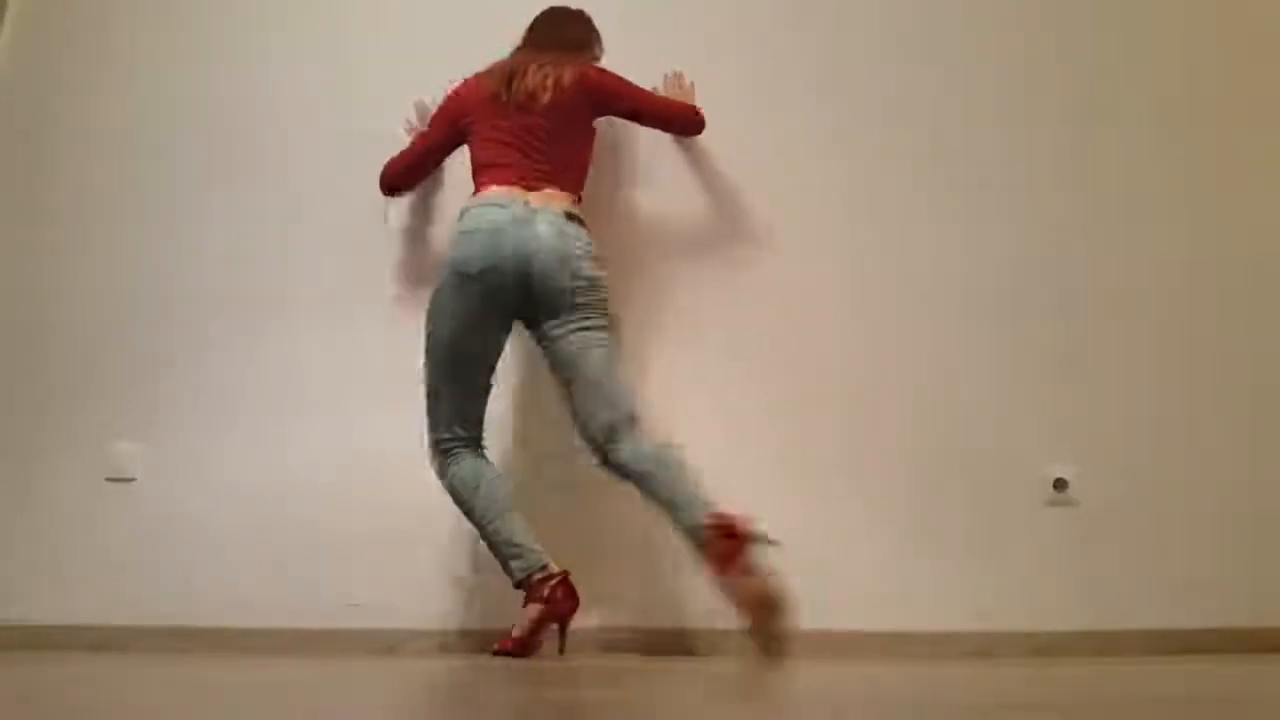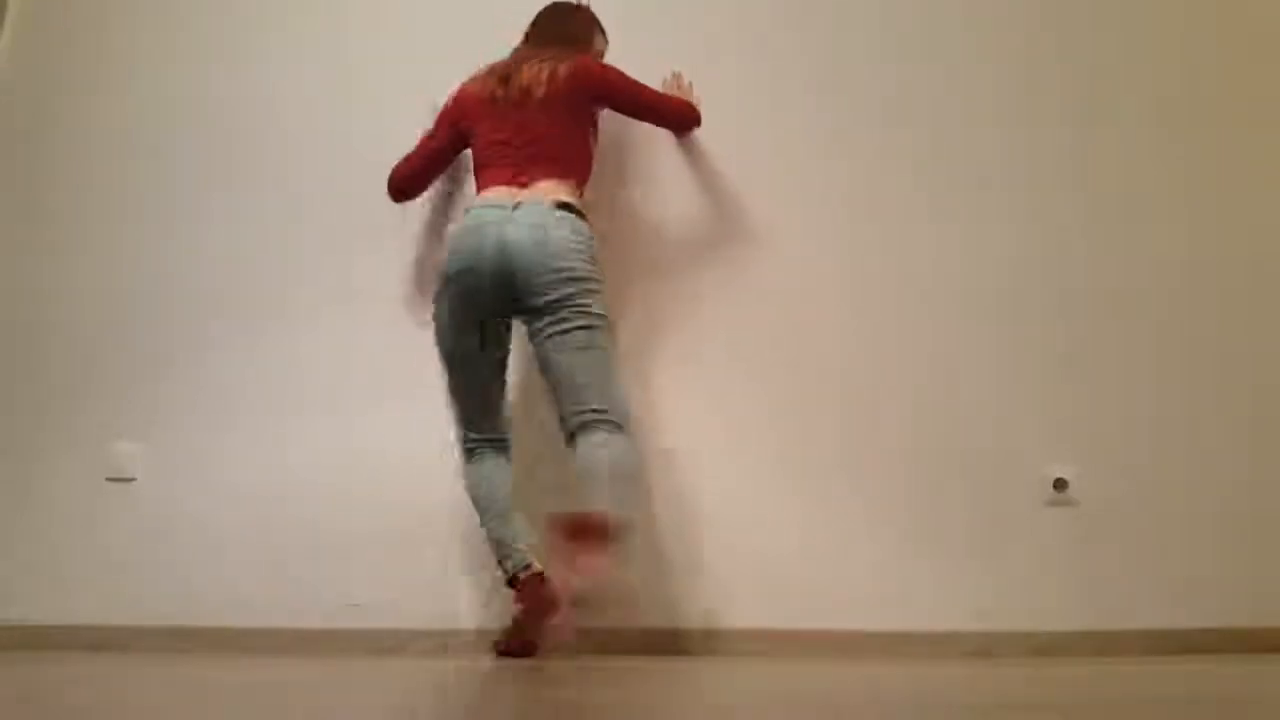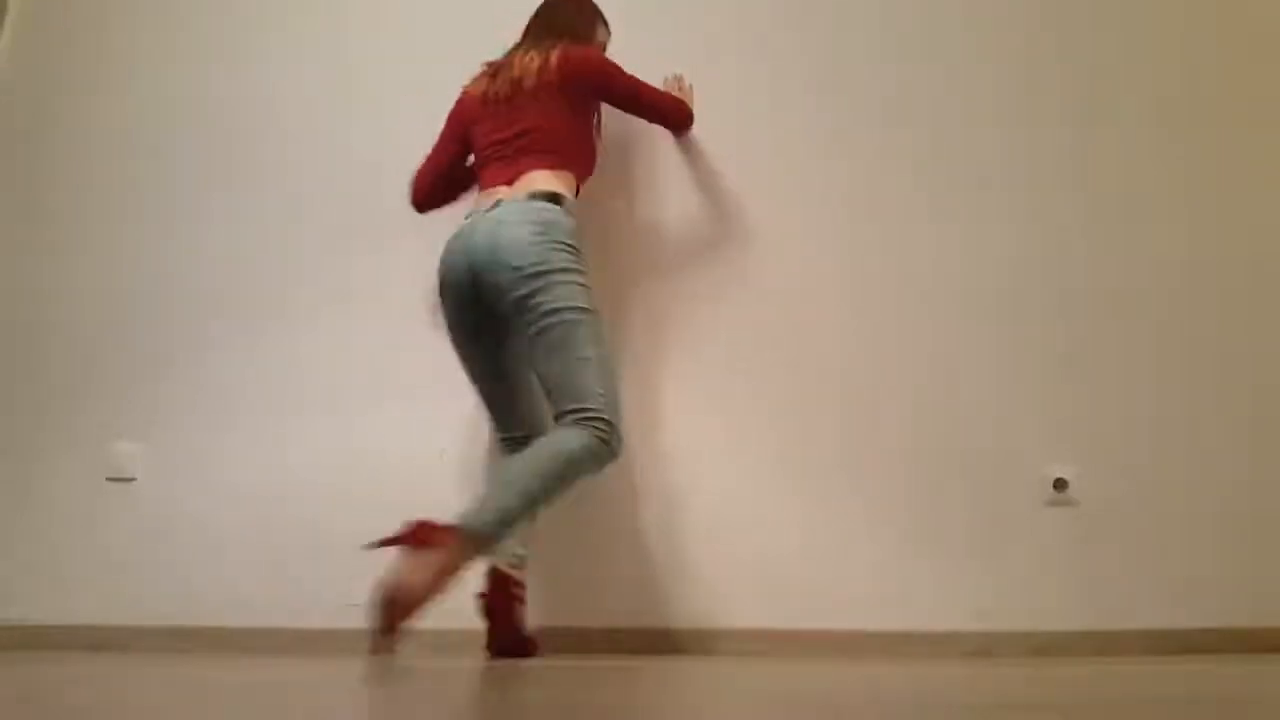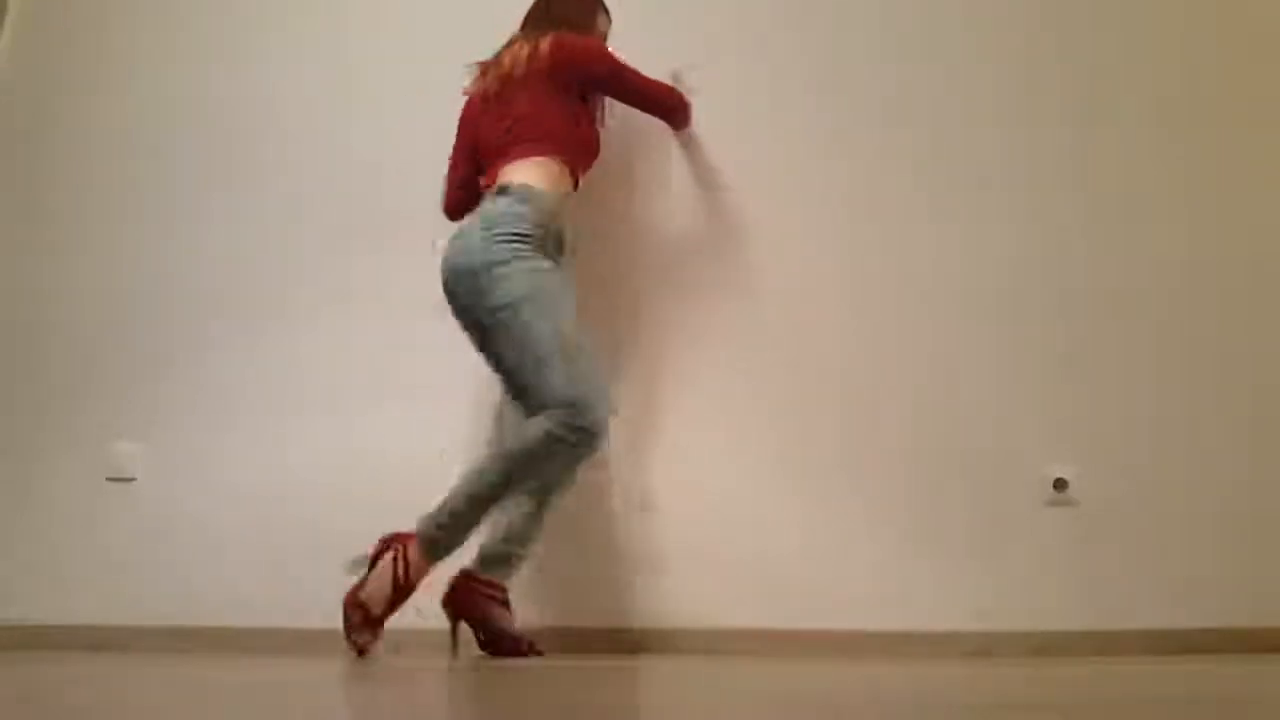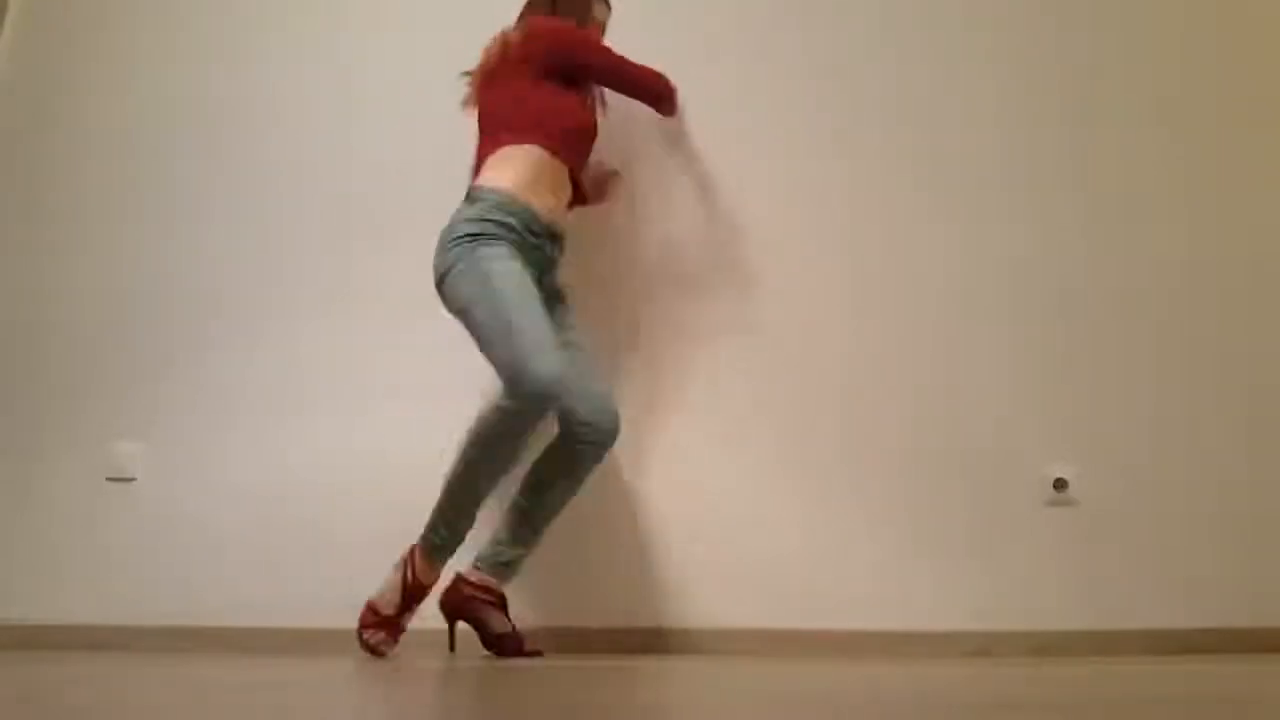
dt=0.1s
person 1, frame 1
left shoulder: (474, 89)
right shoulder: (586, 83)
left elbow: (394, 179)
right elbow: (688, 120)
left wrist: (428, 137)
right wrist: (679, 98)
left hip: (483, 240)
right hip: (562, 247)
left knee: (453, 443)
right knee: (617, 435)
left ankle: (543, 580)
right ankle: (718, 540)
person 1, frame 2
left shoulder: (475, 90)
right shoulder: (584, 73)
left elbow: (401, 185)
right elbow: (684, 118)
right wrist: (681, 97)
left hip: (476, 242)
right hip: (553, 242)
left knee: (483, 440)
right knee: (598, 422)
left ankle: (525, 576)
right ankle: (592, 527)
person 1, frame 3
left shoulder: (481, 90)
right shoulder: (578, 64)
left elbow: (423, 192)
right elbow: (677, 113)
right wrist: (682, 106)
left hip: (469, 250)
right hip: (533, 243)
left knee: (524, 437)
right knee: (596, 427)
left ankle: (500, 572)
right ankle: (452, 540)
person 1, frame 4
left shoulder: (487, 86)
left elbow: (456, 202)
right elbow: (673, 107)
right wrist: (674, 99)
left hip: (476, 243)
right hip: (508, 241)
left knee: (562, 419)
right knee: (574, 415)
left ankle: (483, 579)
right ankle: (419, 549)
person 1, frame 5
left shoulder: (552, 82)
right elbow: (655, 88)
left wrist: (580, 187)
right wrist: (665, 101)
left hip: (536, 258)
right hip: (488, 238)
left knee: (597, 419)
right knee: (541, 381)
left ankle: (488, 583)
right ankle: (426, 560)
